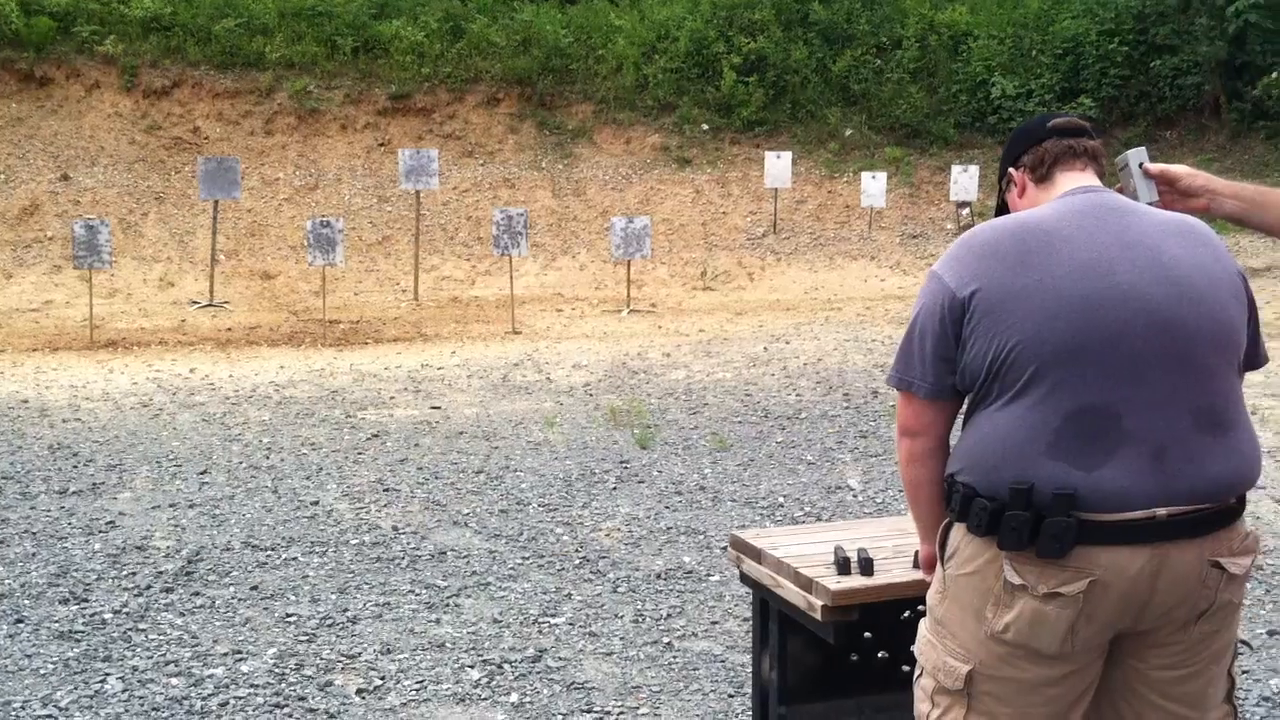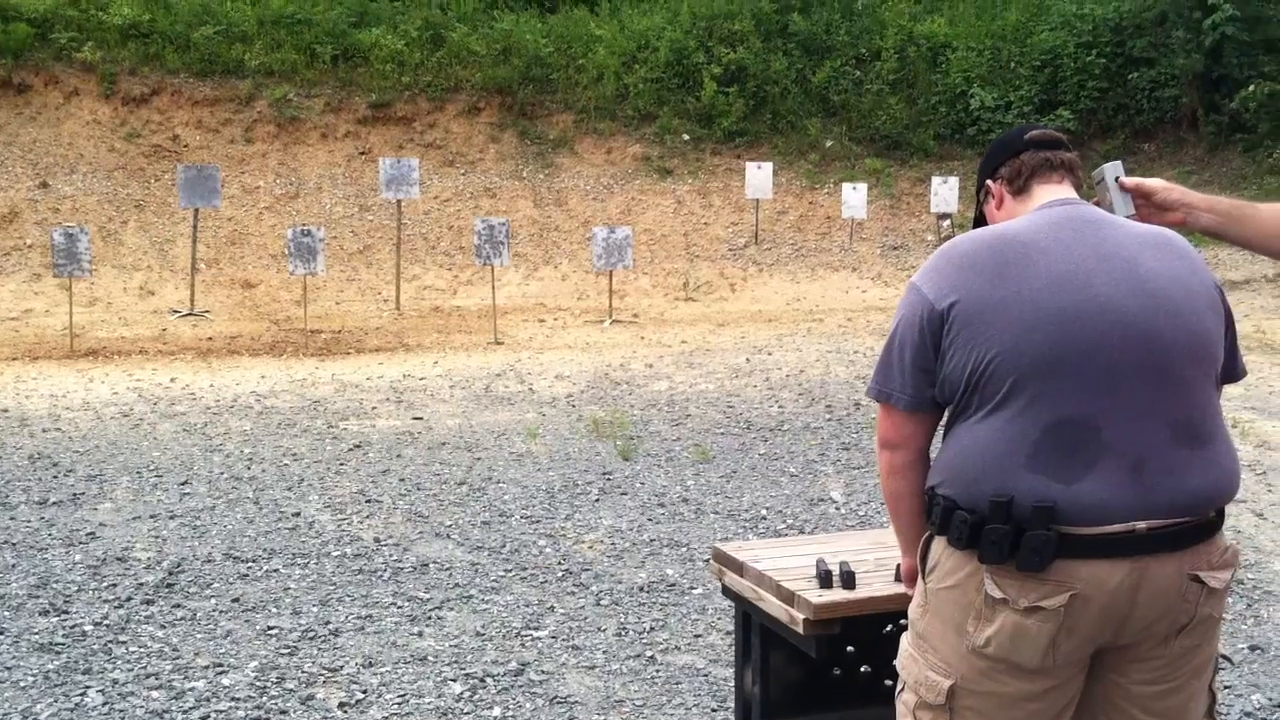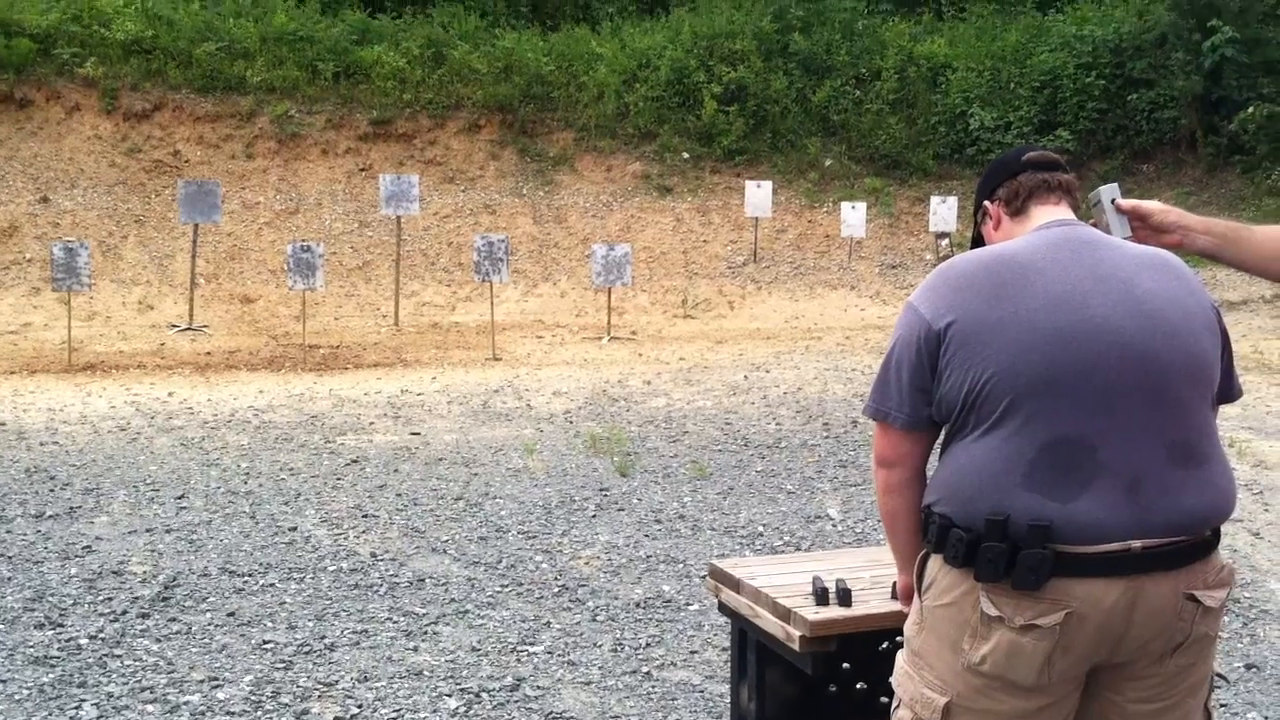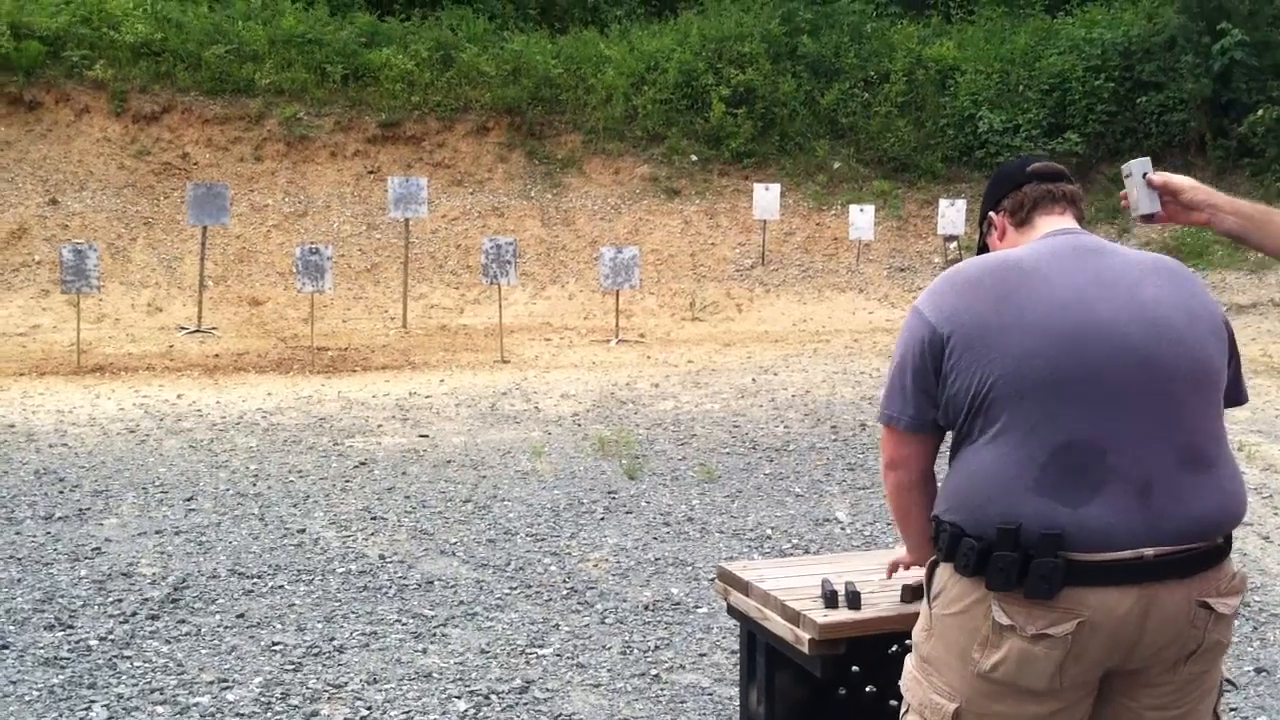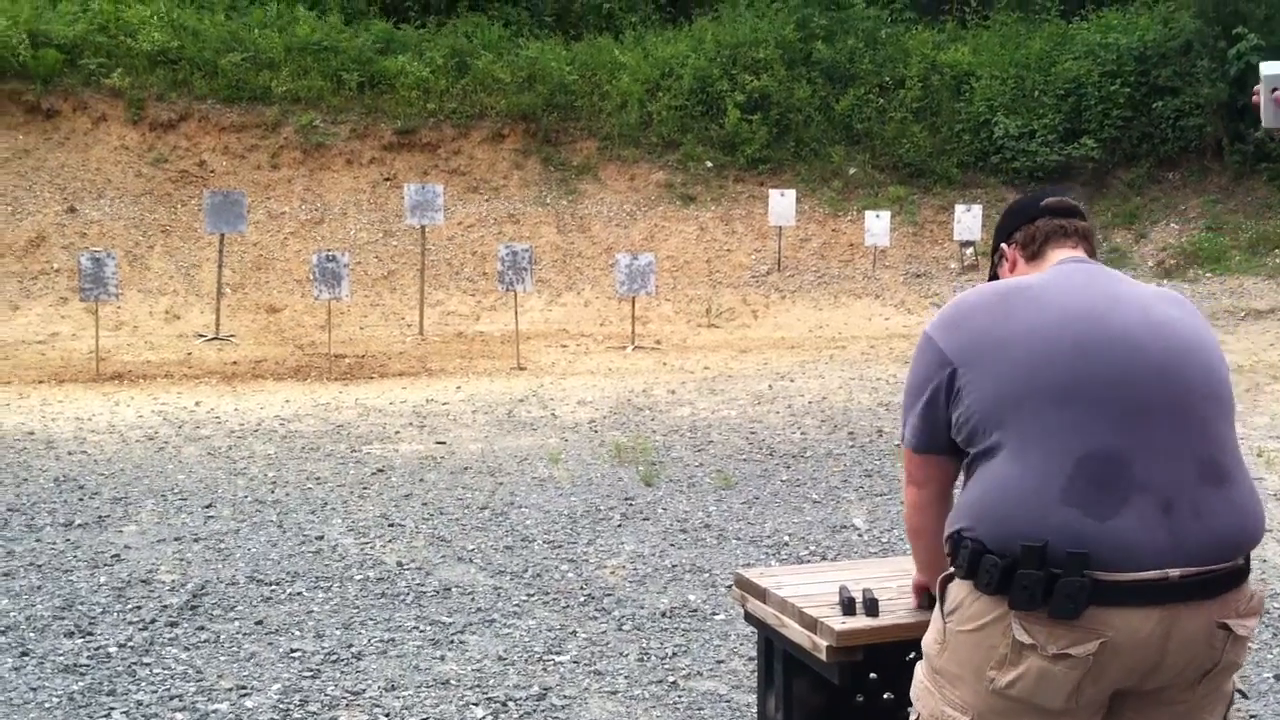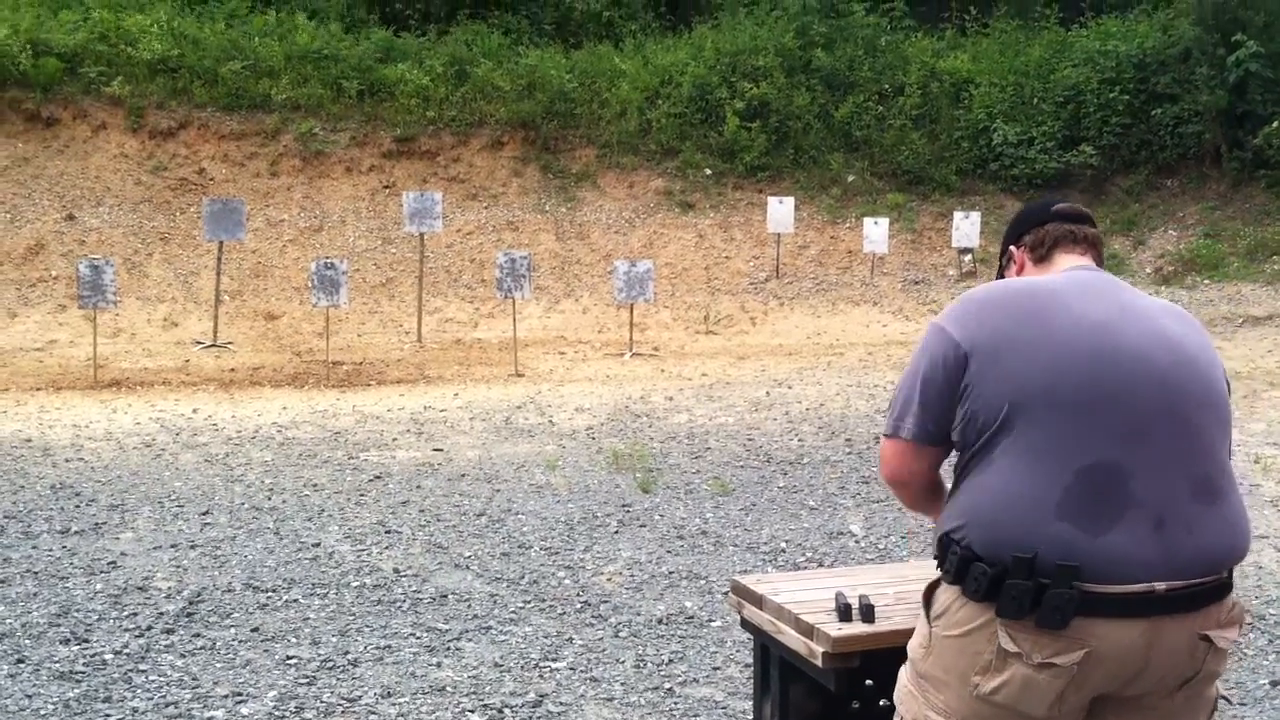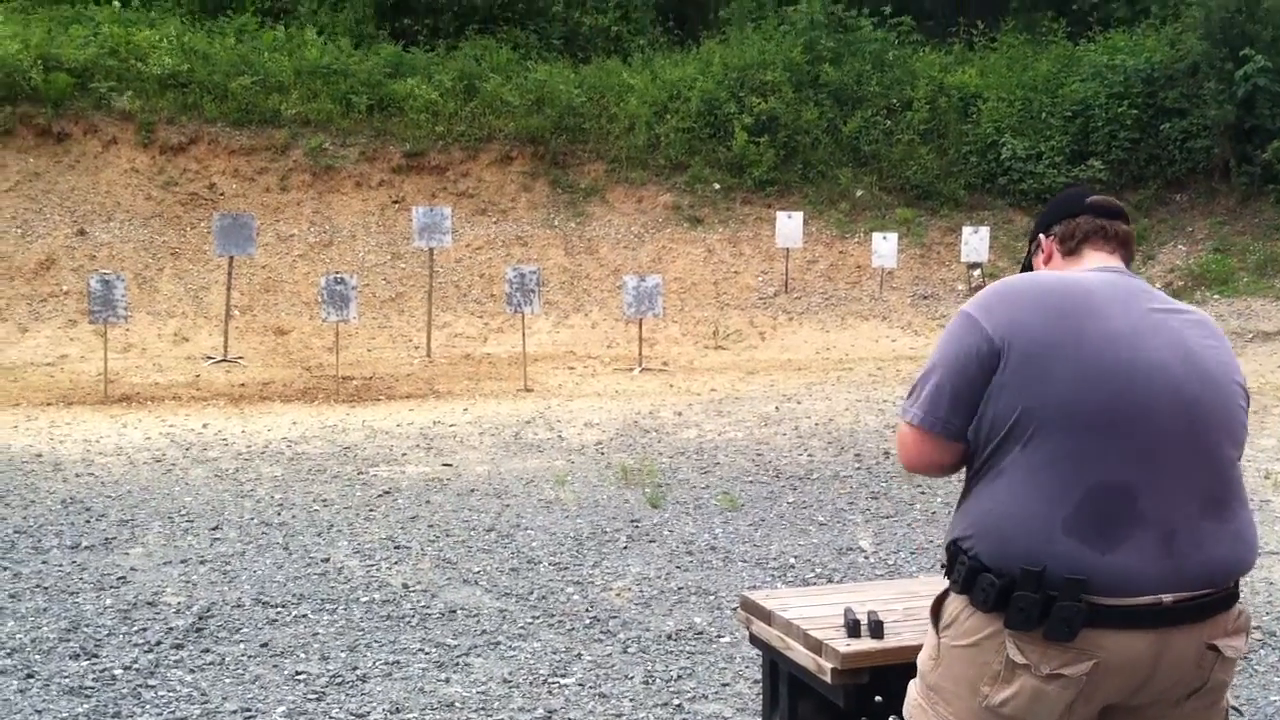
dt=0.2s
person 1, frame 1
left shoulder: (979, 257)
right shoulder: (1208, 249)
left elbow: (919, 431)
right elbow: (1218, 402)
left wrist: (936, 540)
left hip: (1034, 564)
right hip: (1200, 555)
person 1, frame 2
left shoulder: (957, 268)
right shoulder: (1185, 262)
left elbow: (900, 444)
right elbow: (1194, 415)
left wrist: (917, 554)
left hip: (1014, 578)
right hip: (1178, 568)
person 1, frame 3
left shoulder: (954, 288)
right shoulder: (1182, 282)
left elbow: (896, 462)
right elbow: (1189, 433)
left wrist: (914, 571)
left hip: (1012, 596)
right hip: (1175, 586)
person 1, frame 4
left shoulder: (958, 295)
right shoulder: (1186, 288)
left elbow: (903, 462)
right elbow: (1197, 433)
left wrist: (924, 555)
left hip: (1024, 601)
right hip: (1187, 591)
person 1, frame 5
left shoulder: (967, 319)
right shoulder: (1182, 315)
left elbow: (925, 483)
left wrist: (933, 573)
left hip: (1040, 615)
right hip: (1206, 610)
person 1, frame 6
left shoulder: (979, 315)
right shoulder: (1184, 330)
left elbow: (903, 468)
left wrist: (947, 511)
left hip: (1025, 625)
right hip: (1188, 619)
person 1, frame 7
left shoulder: (1008, 306)
right shoulder: (1208, 339)
left elbow: (921, 452)
right elbow: (1199, 472)
left hip: (1034, 637)
right hip: (1192, 633)
